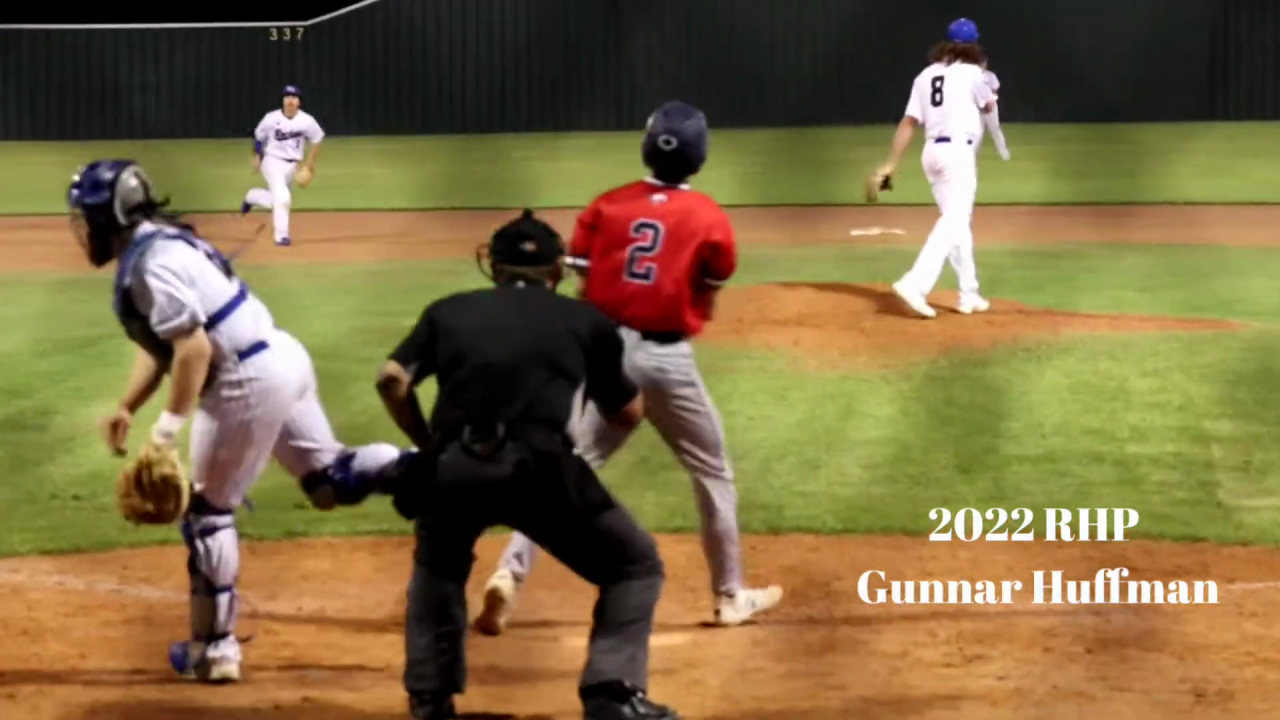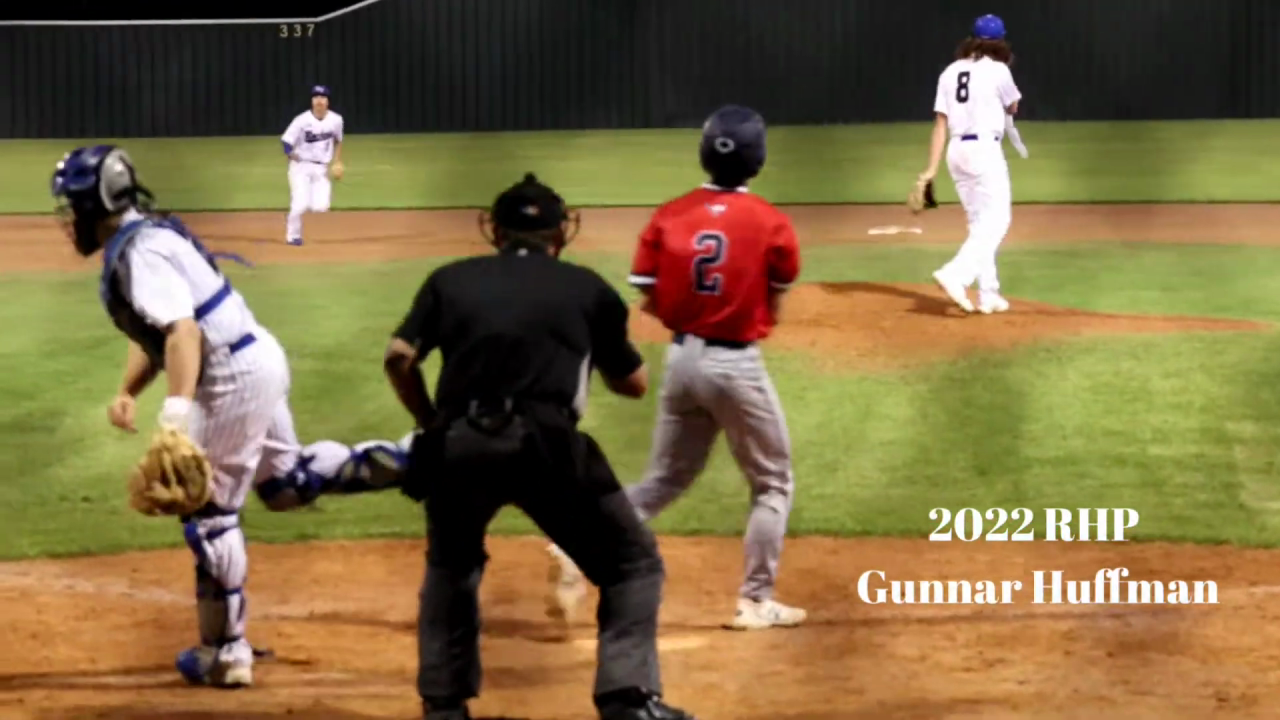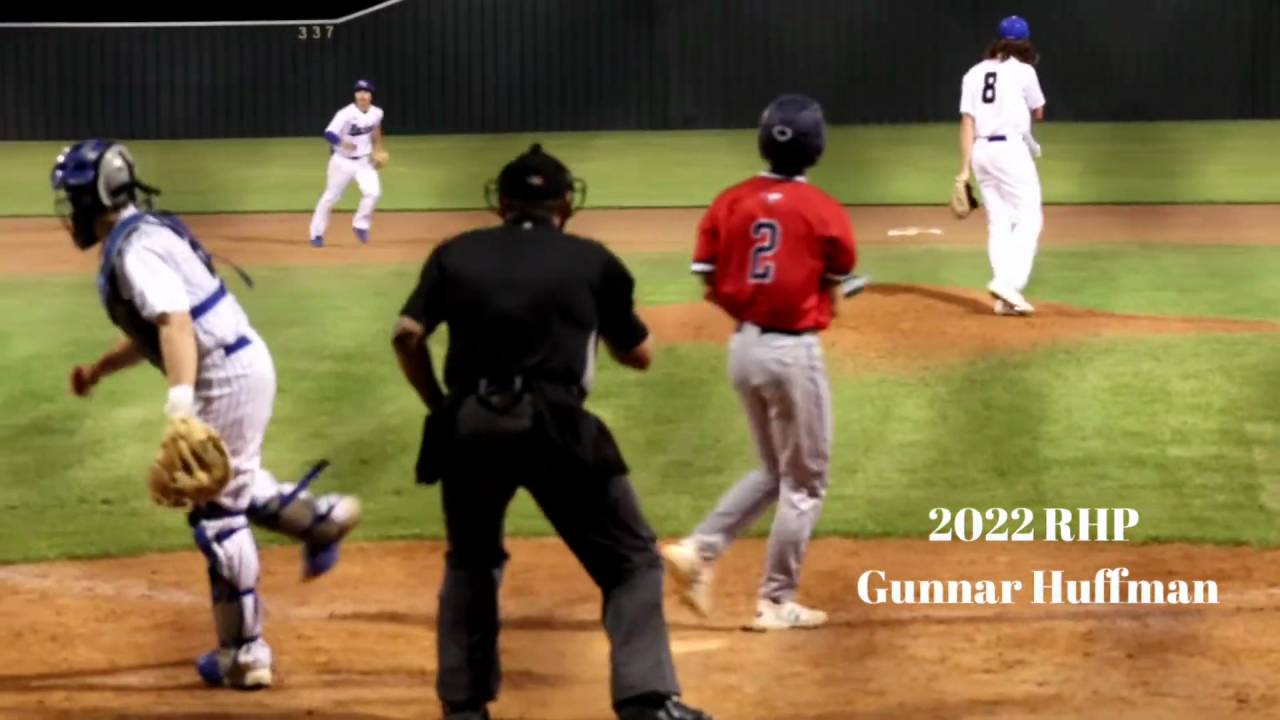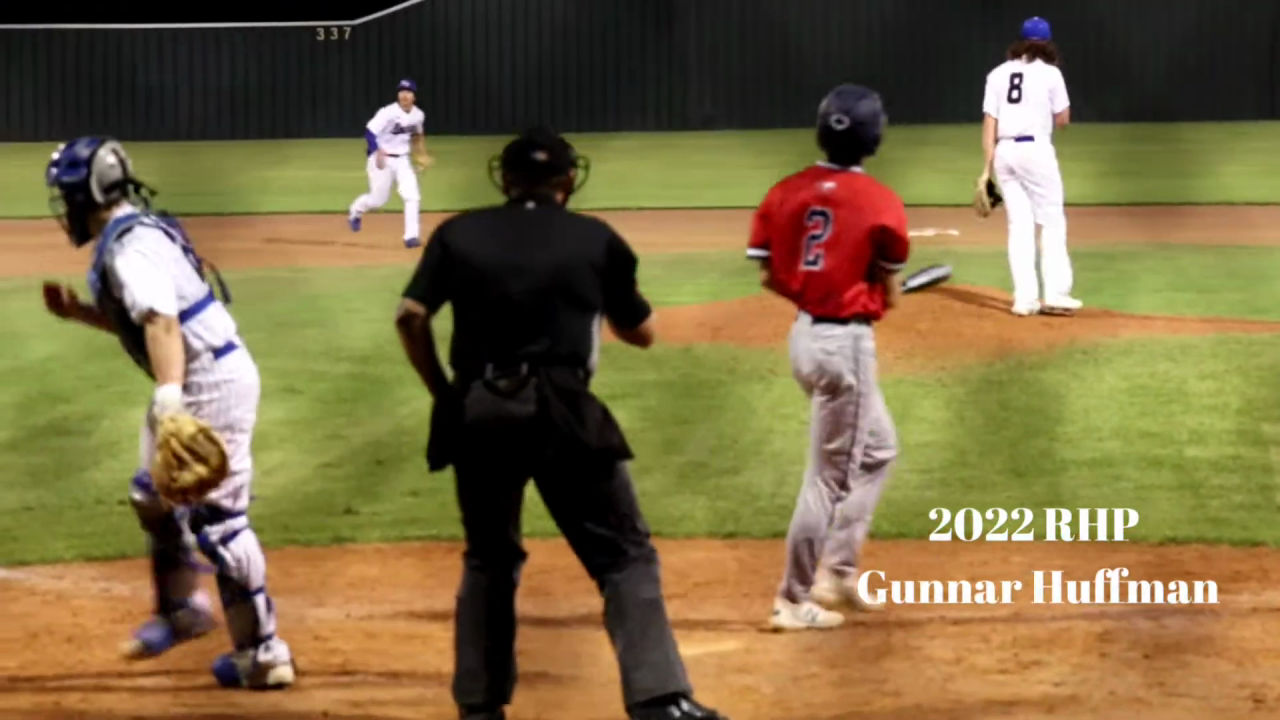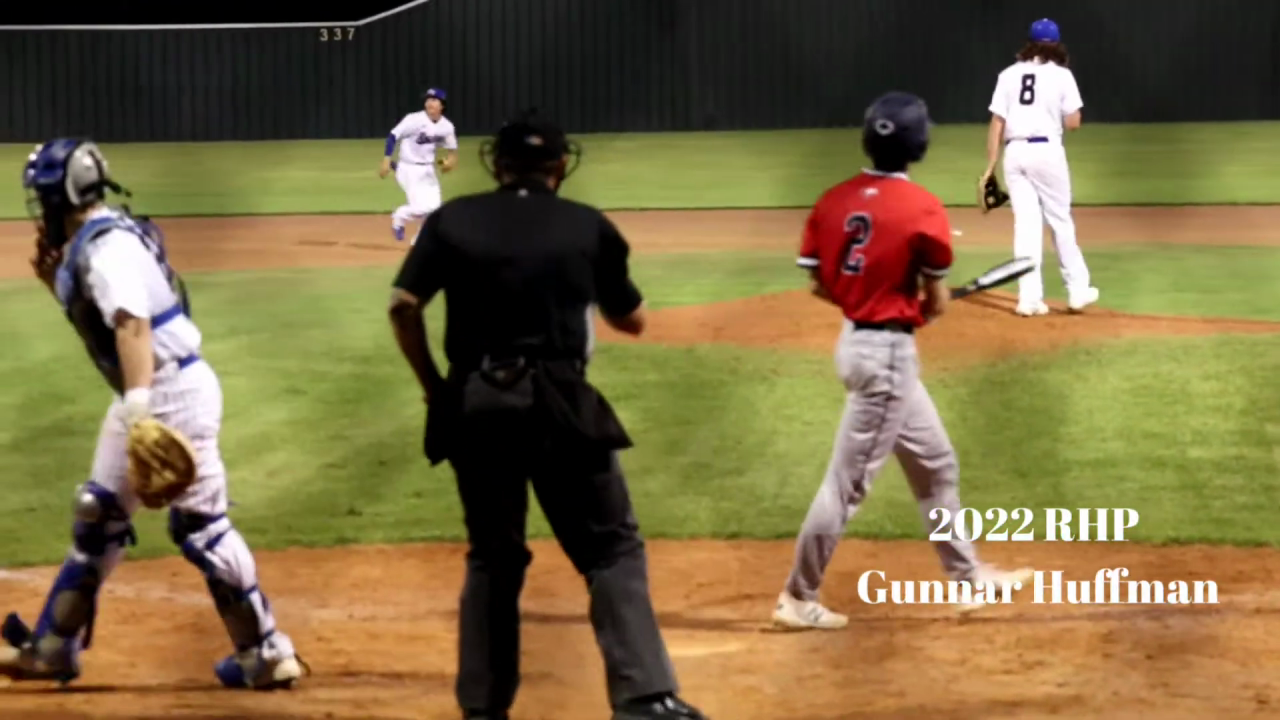
dt=0.1s
person 1, frame 1
left shoulder: (448, 310)
right shoulder: (582, 318)
left elbow: (391, 379)
right elbow: (629, 415)
left wrist: (428, 447)
left hip: (453, 471)
right hip: (538, 471)
left knee: (437, 567)
right knee: (636, 567)
person 1, frame 2
left shoulder: (450, 278)
right shoulder: (587, 287)
left elbow: (398, 356)
right elbow: (633, 384)
left wrist: (432, 425)
left hip: (459, 448)
right hip: (545, 447)
left knee: (451, 565)
right knee: (634, 563)
person 1, frame 3
left shoulder: (456, 252)
right shoulder: (592, 259)
left elbow: (407, 334)
right elbow: (639, 355)
left wrist: (440, 408)
left hip: (470, 427)
right hip: (555, 427)
left knee: (471, 561)
right knee: (626, 562)
person 1, frame 4
left shoulder: (459, 232)
right shoulder: (596, 238)
left elbow: (410, 316)
right elbow: (642, 333)
left wrist: (442, 392)
left hip: (477, 413)
right hip: (559, 412)
left knee: (488, 560)
right knee: (624, 556)
person 1, frame 5
left shoulder: (452, 219)
right shoulder: (589, 226)
left elbow: (403, 307)
right elbow: (633, 320)
left wrist: (431, 383)
left hip: (474, 406)
right hip: (558, 406)
left knee: (494, 559)
right knee: (608, 551)
person 2, frame 1
left shoulder: (152, 263)
right shoulder: (144, 253)
left elbow: (195, 346)
right elbow: (157, 344)
left wrist: (170, 423)
right wrist: (125, 407)
left hip: (248, 381)
right hip: (279, 361)
left knee: (208, 512)
right knee: (329, 470)
person 2, frame 2
left shoulder: (139, 249)
right shoulder: (131, 243)
left elbow: (182, 331)
right elbow: (150, 336)
left wrist: (175, 413)
right wrist: (125, 393)
left hip: (235, 377)
right hip: (255, 363)
left knee: (210, 512)
right knee: (284, 480)
right ankle: (407, 459)
person 2, frame 3
left shoulder: (139, 248)
right shoulder: (130, 241)
left elbow: (176, 324)
right elbow: (152, 328)
left wrist: (179, 404)
right wrist: (100, 368)
left hip: (229, 379)
right hip: (219, 377)
left knee: (216, 516)
right knee: (219, 495)
right ankle: (320, 517)
person 2, frame 4
left shoulder: (132, 243)
right shoulder: (128, 234)
left elbow: (163, 324)
right elbow: (130, 321)
left wrist: (168, 403)
right wrist: (77, 309)
left hip: (211, 383)
right hip: (203, 378)
left knee: (217, 518)
right knee: (154, 498)
right ankle: (181, 612)
person 2, frame 5
left shoulder: (108, 244)
right shoulder: (83, 243)
left elbow: (133, 326)
right elbow: (96, 322)
left wrist: (140, 404)
right wrist: (48, 277)
left hip: (174, 393)
right hip: (145, 397)
left knee: (200, 527)
right knee: (98, 513)
right ankle: (54, 645)
person 3, frame 1
left shoulder: (607, 206)
right shoulder: (710, 219)
left elbow: (581, 284)
right elbow: (710, 302)
right hip: (668, 357)
right knee: (714, 474)
left ankle: (510, 573)
right ankle: (731, 596)
person 3, frame 2
left shoulder: (668, 217)
right shoulder: (773, 224)
left elbow: (647, 300)
right elbow: (772, 311)
left hip: (680, 360)
right hip: (737, 366)
left knee: (665, 479)
right knee: (773, 484)
right ankle: (756, 602)
person 3, frame 3
left shoulder: (729, 205)
right shoulder: (827, 213)
left elbow: (710, 289)
right elbow: (832, 299)
left hip: (746, 346)
right hip: (795, 351)
left knee: (777, 472)
right knee: (805, 481)
left ankle: (696, 549)
right ankle: (776, 602)
person 3, frame 4
left shoulder: (784, 192)
right shoulder: (881, 202)
left elbow: (767, 275)
right elbow: (889, 291)
left hip: (804, 335)
right hip: (846, 342)
left knee: (875, 451)
right knee: (828, 475)
left ankle: (837, 571)
person 3, frame 5
left shoulder: (833, 199)
right shoulder: (923, 208)
left elbow: (818, 283)
right elbow: (935, 299)
left hip: (853, 339)
right hip: (889, 351)
left knee: (933, 464)
right knee: (847, 479)
left ankle: (970, 576)
right ankle: (798, 599)
person 4, frame 1
left shoulder: (925, 76)
right shoulder: (971, 72)
left elbow: (908, 124)
right elbow: (987, 106)
left wrist: (891, 164)
left hip: (931, 152)
right hip: (957, 151)
left knee: (956, 221)
right knee: (952, 224)
left ankle: (968, 295)
right ankle: (914, 284)
person 4, frame 2
left shoulder: (950, 72)
right shoulder: (998, 69)
left elbow: (941, 123)
right elbow: (1013, 109)
left wrist: (931, 168)
left hip: (957, 151)
right hip: (984, 149)
left knee: (979, 220)
right knee: (996, 220)
left ankle: (988, 294)
right ankle: (956, 275)
person 4, frame 3
left shoulder: (974, 73)
right shoulder: (1024, 71)
left elbow: (967, 124)
right elbow: (1037, 114)
left wrist: (965, 168)
left hip: (981, 151)
right hip: (1010, 149)
left knee: (999, 224)
right knee: (1029, 219)
left ankle: (1005, 297)
right ankle: (1006, 284)
person 4, frame 4
left shoulder: (998, 74)
right shoulder: (1050, 73)
left elbow: (989, 123)
right elbow: (1062, 120)
left wrist: (987, 167)
left hip: (1005, 153)
right hip: (1036, 151)
left knee: (1019, 225)
right knee: (1052, 221)
left ankle: (1025, 297)
right ankle: (1056, 293)
person 4, frame 5
left shoulder: (1009, 75)
right shoulder: (1062, 75)
left elbow: (997, 123)
right elbow: (1074, 123)
left wrist: (991, 166)
left hip: (1015, 153)
right hip: (1047, 152)
left knee: (1026, 225)
right knee: (1061, 221)
left ankle: (1030, 298)
right ankle: (1078, 290)
